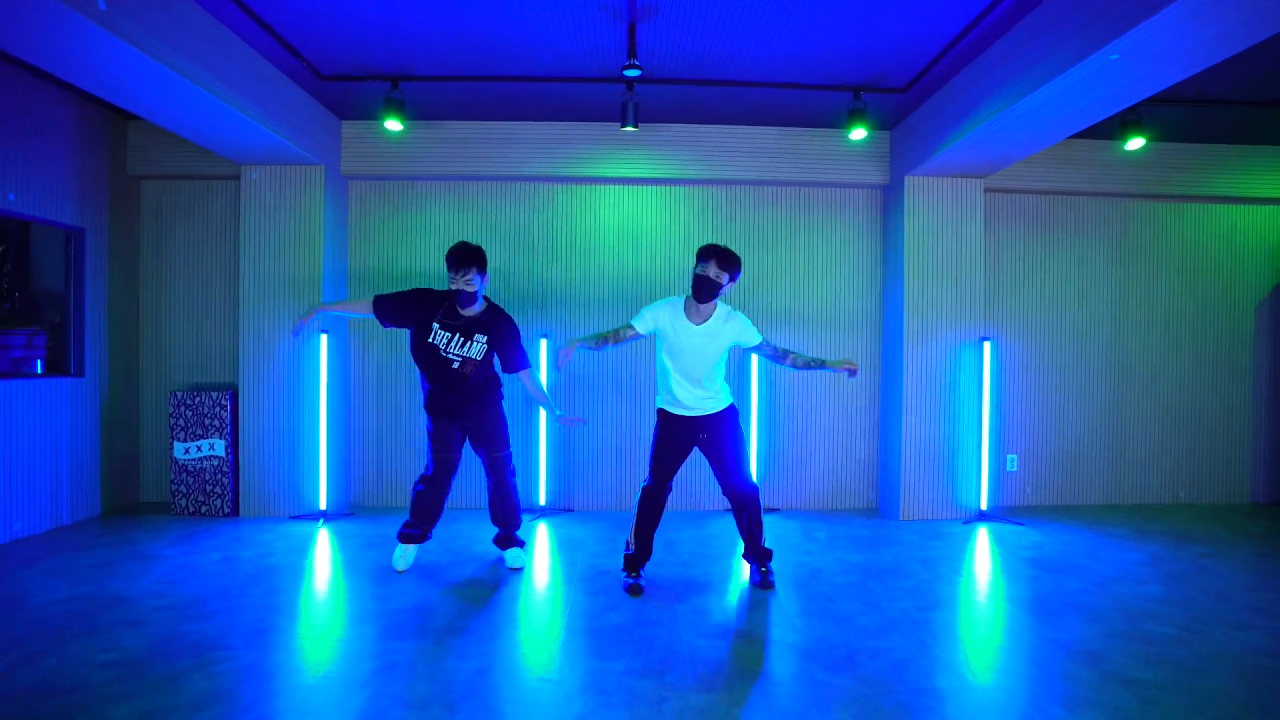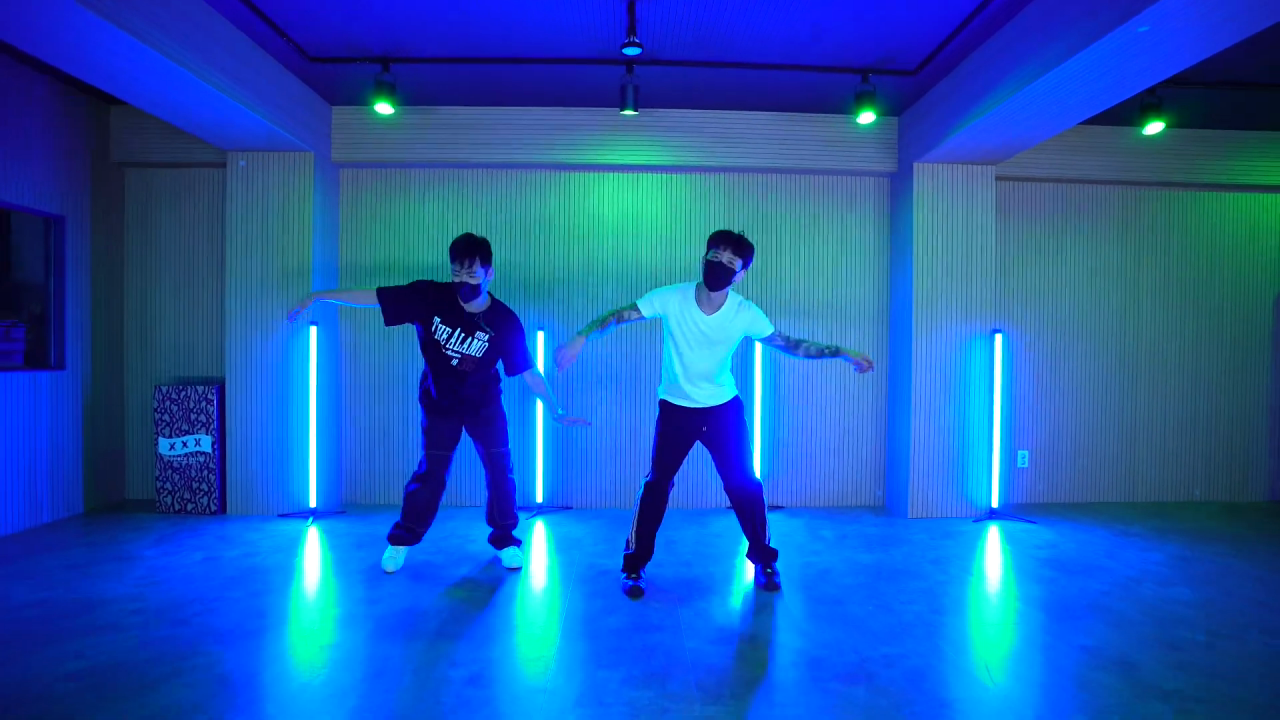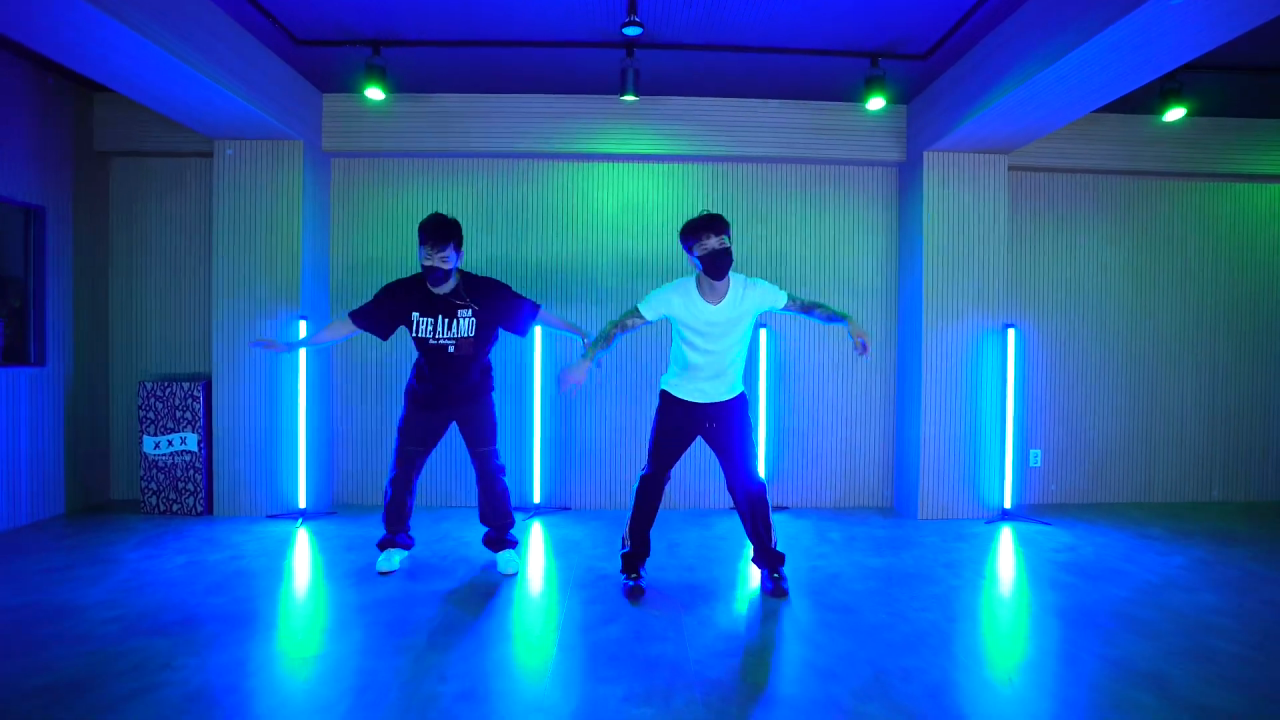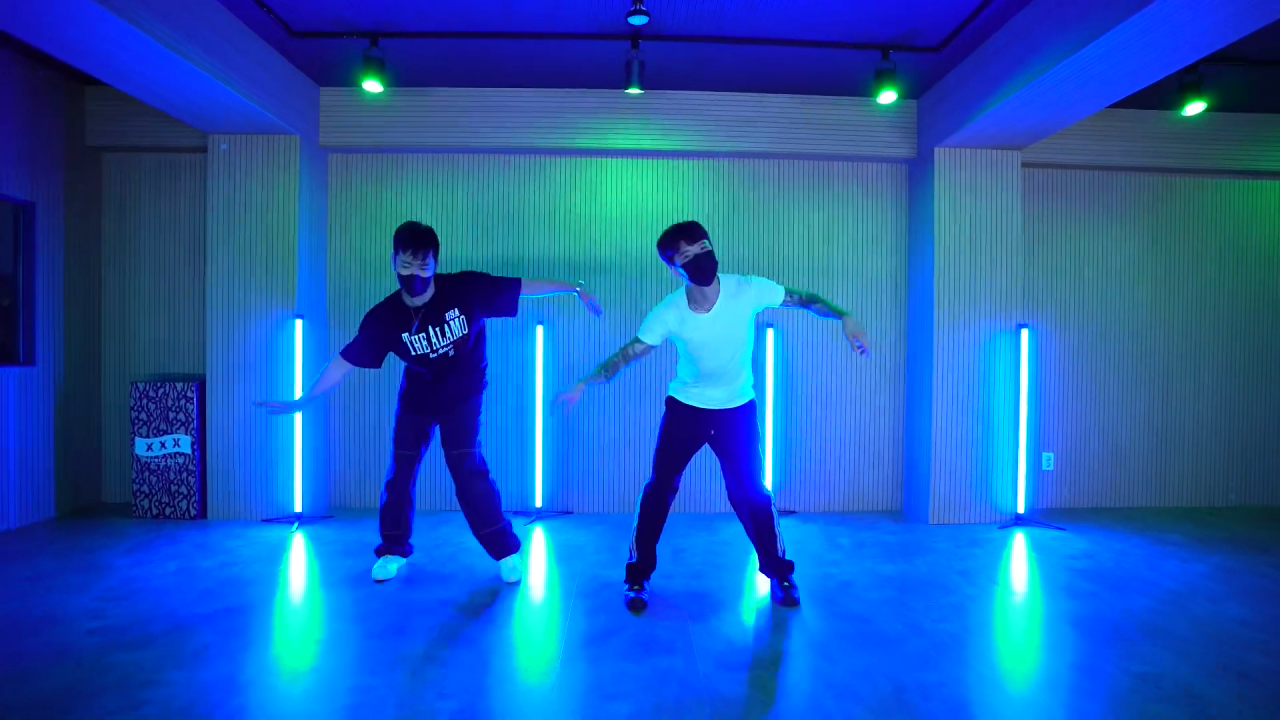
dt=0.2s
person 1, frame 1
left shoulder: (735, 323)
right shoulder: (662, 312)
left elbow: (777, 355)
right elbow: (617, 335)
left wrist: (829, 365)
right wrist: (577, 344)
left hip: (719, 416)
right hip: (673, 417)
left knee: (742, 487)
right knee: (655, 488)
left ankle: (759, 560)
right ankle: (633, 565)
person 1, frame 2
left shoulder: (746, 313)
right shoulder: (669, 299)
left elbow: (789, 343)
right elbow: (617, 316)
left wrist: (842, 352)
right wrist: (581, 338)
left hip: (723, 408)
right hip: (676, 409)
left knee: (744, 484)
right knee: (657, 484)
left ankle: (764, 561)
right ankle: (633, 566)
person 1, frame 3
left shoulder: (754, 292)
right shoulder: (673, 296)
left elbow: (805, 305)
right elbow: (624, 324)
left wrist: (848, 321)
right wrist: (586, 360)
left hip: (729, 404)
right hip: (679, 403)
left knee: (748, 483)
right knee: (653, 478)
left ankle: (770, 565)
right ankle: (633, 566)
person 1, frame 4
left shoulder: (749, 290)
right shoulder: (669, 313)
left elbow: (803, 299)
right elbow: (627, 354)
left wrist: (845, 319)
right wrist: (582, 384)
left hip: (737, 410)
right hip: (685, 409)
left knee: (751, 494)
right knee: (659, 489)
left ankle: (779, 574)
right ankle: (637, 577)
person 2, frame 1
left shoulder: (501, 325)
right shoulder: (425, 304)
left elbow: (523, 373)
right elbow: (372, 306)
left wrist: (551, 410)
right wrist: (320, 309)
left hip: (485, 405)
right hip: (442, 406)
left knee: (501, 469)
right knee: (441, 471)
left ankle: (509, 539)
right ankle: (411, 538)
person 2, frame 2
left shoulder: (503, 321)
right shoulder: (428, 295)
left elbow: (528, 370)
right elbow: (374, 298)
left wrist: (555, 410)
right wrist: (318, 297)
left hip: (483, 402)
right hip: (438, 401)
left knee: (499, 466)
right knee: (433, 470)
left ankle: (504, 538)
right ankle: (402, 538)
person 2, frame 3
left shoulder: (486, 292)
right shoulder: (401, 294)
left elbow: (536, 314)
right elbow: (352, 324)
left wrist: (580, 333)
right wrist: (297, 345)
left hip: (472, 392)
right hip: (426, 393)
left knee: (488, 464)
right knee: (404, 464)
left ankle: (502, 540)
right ankle: (395, 541)
person 2, frame 4
left shoulder: (466, 288)
right shoulder: (384, 317)
left elbow: (521, 288)
right elbow: (345, 361)
left wrist: (574, 289)
right wrist: (301, 401)
left hip: (463, 394)
right hip: (417, 398)
left knee: (466, 467)
right knee: (400, 471)
left ankle: (505, 549)
right ankle: (394, 548)
